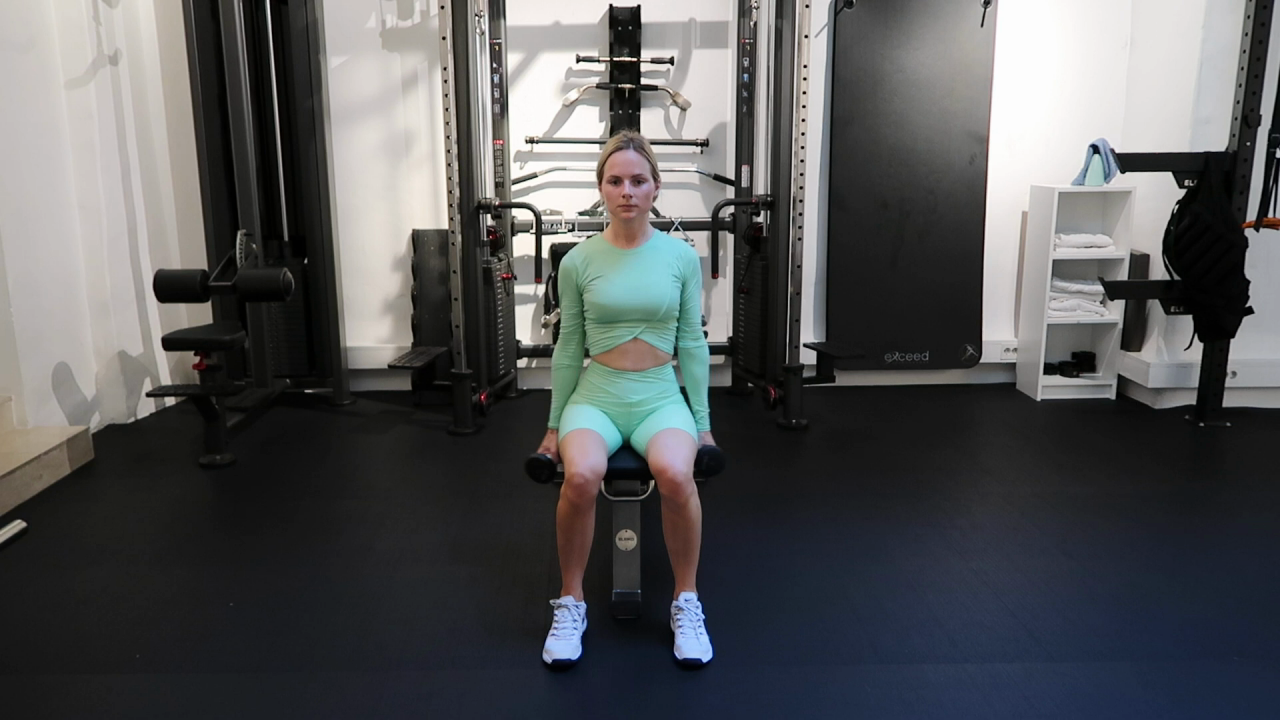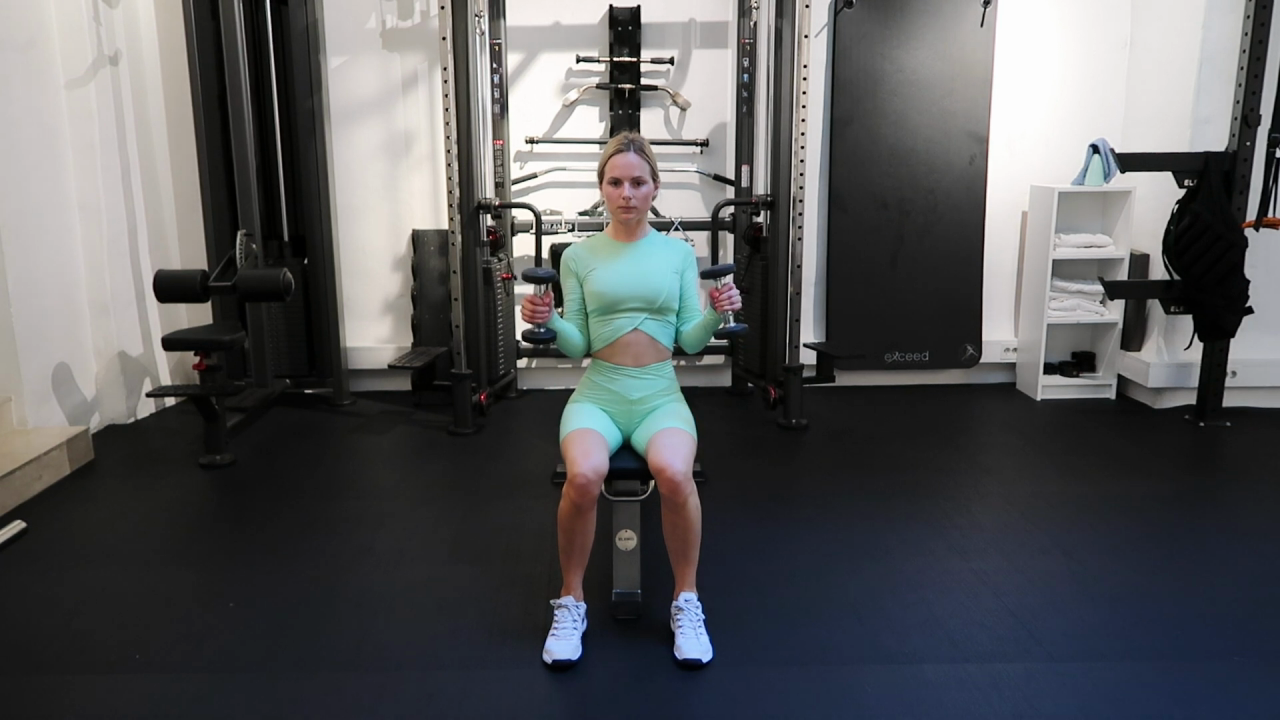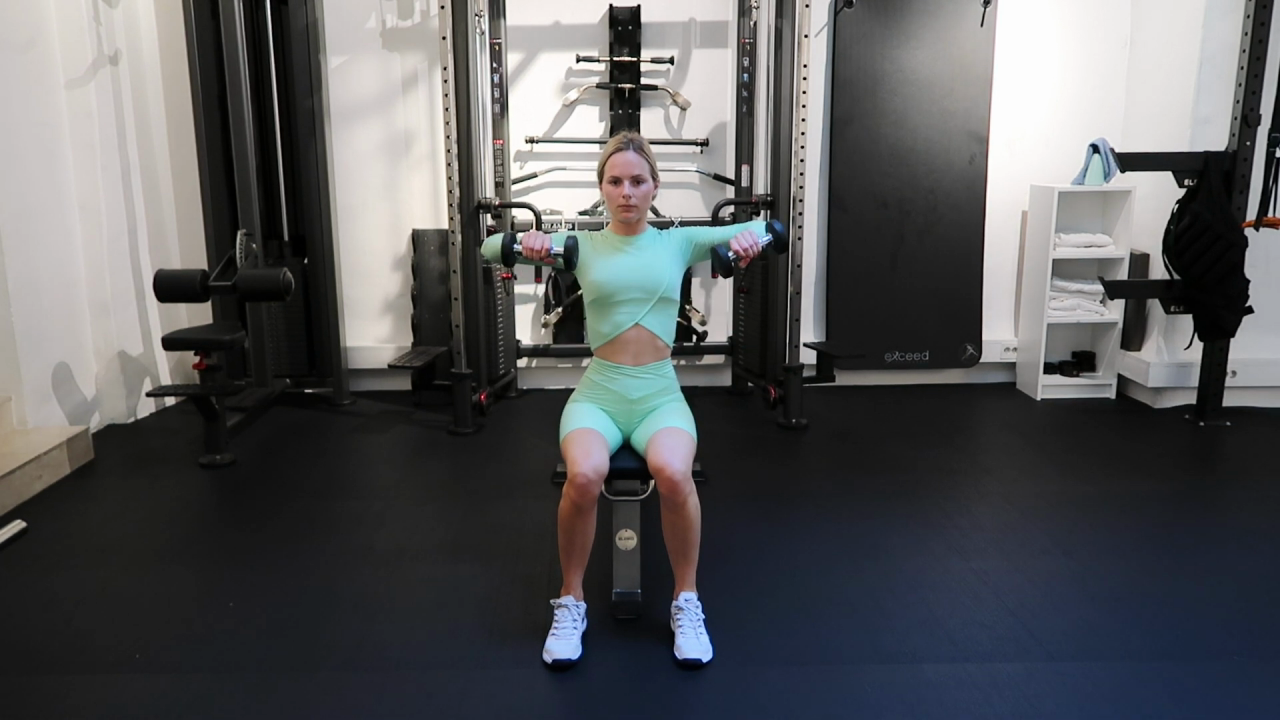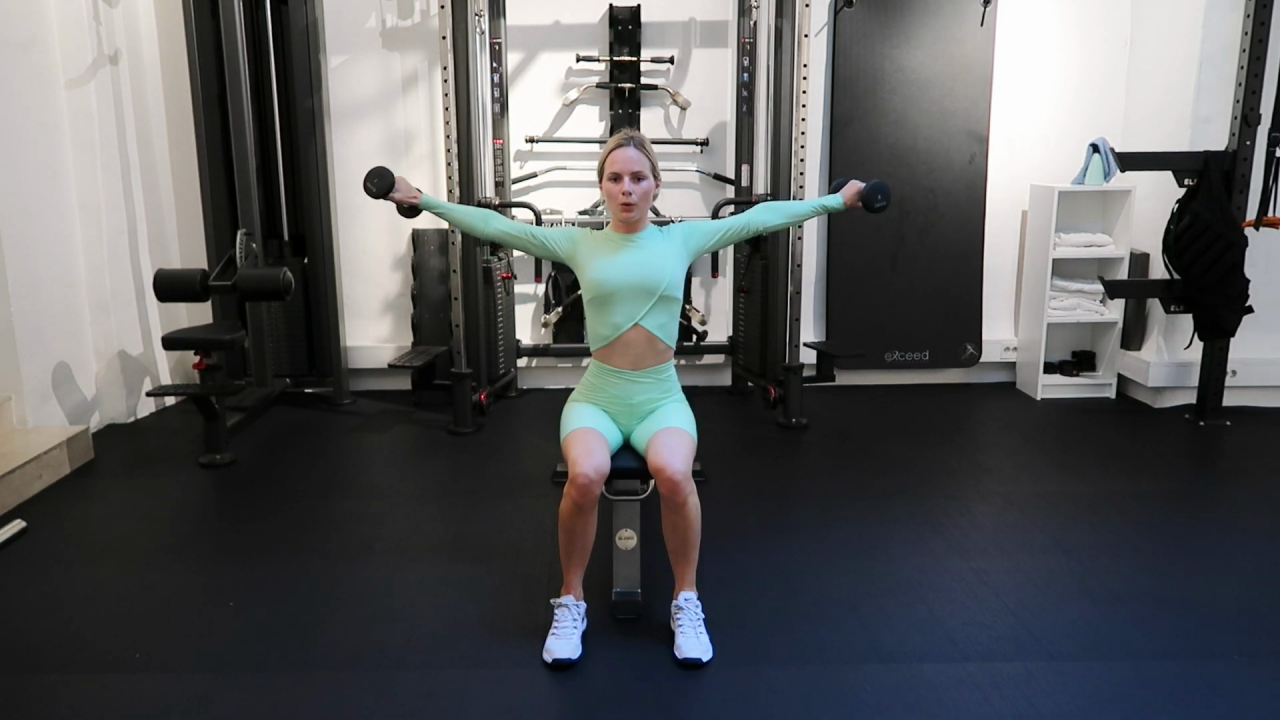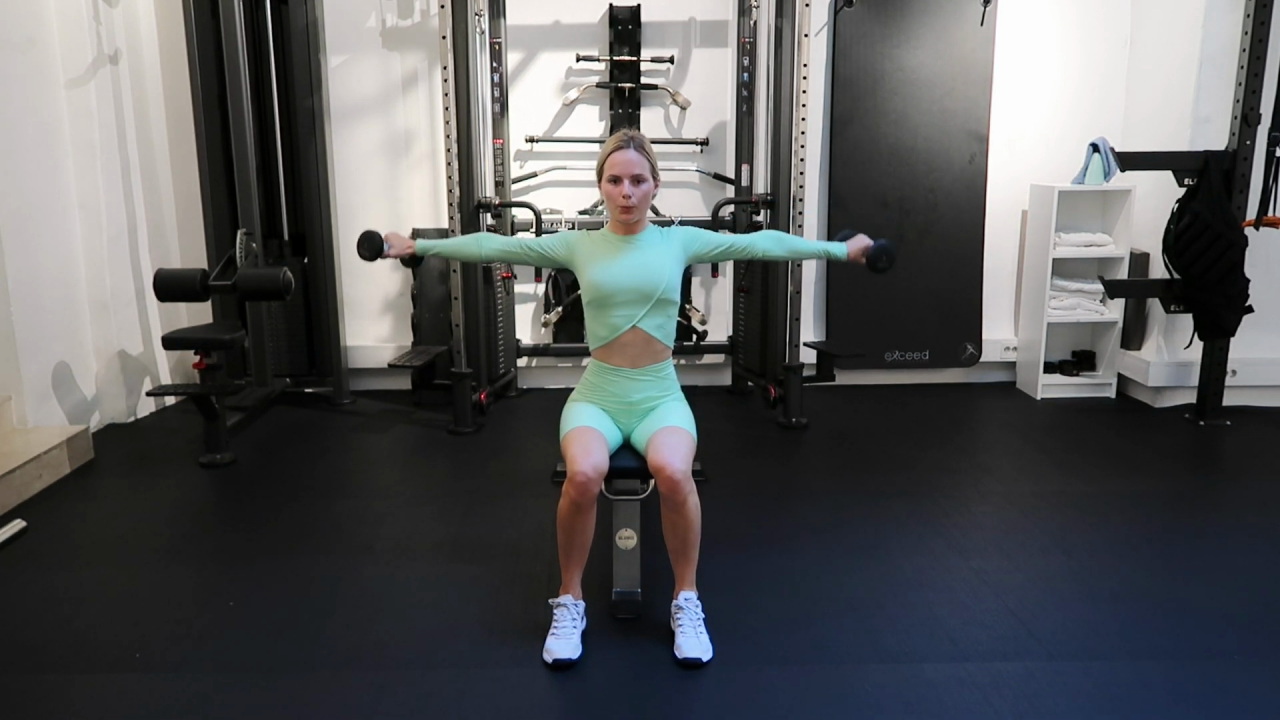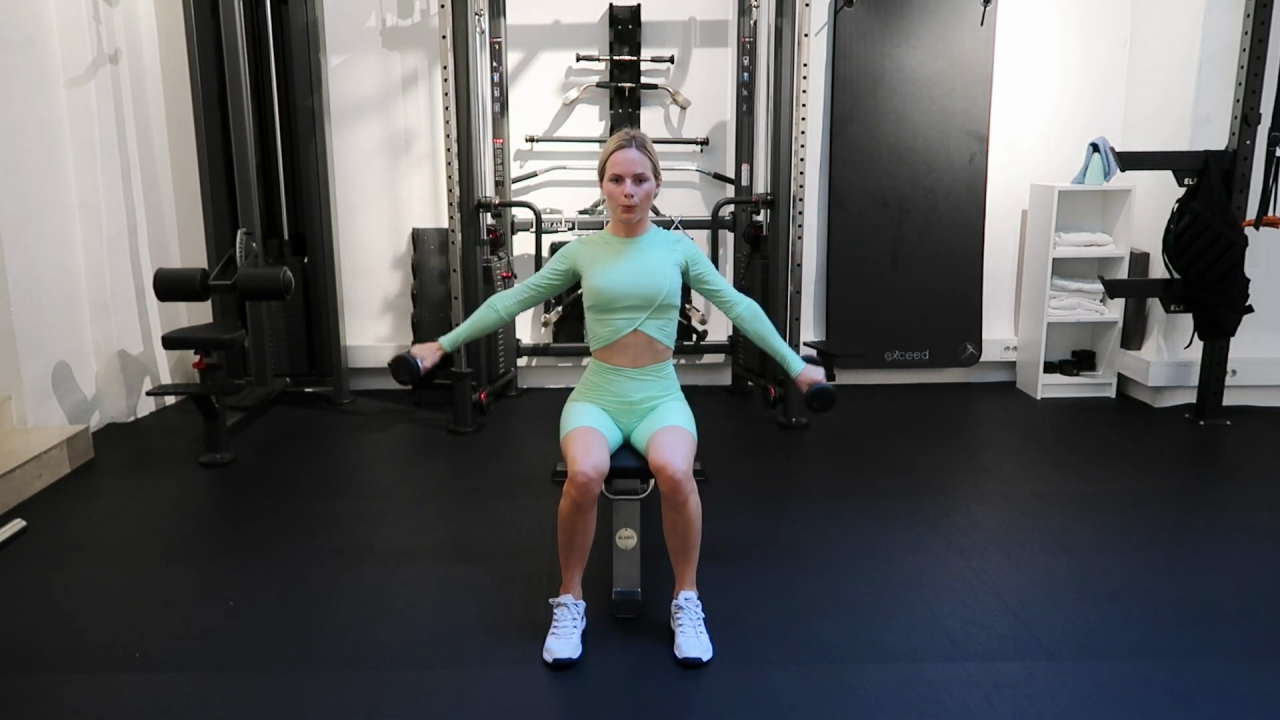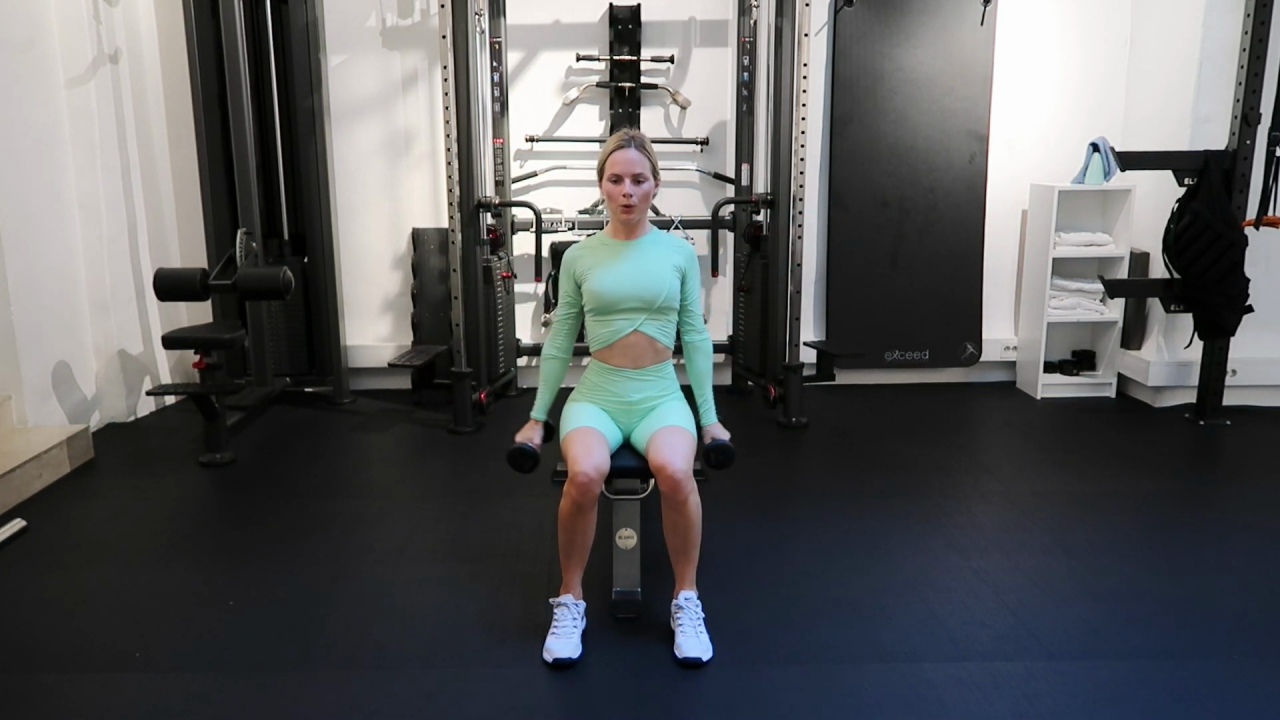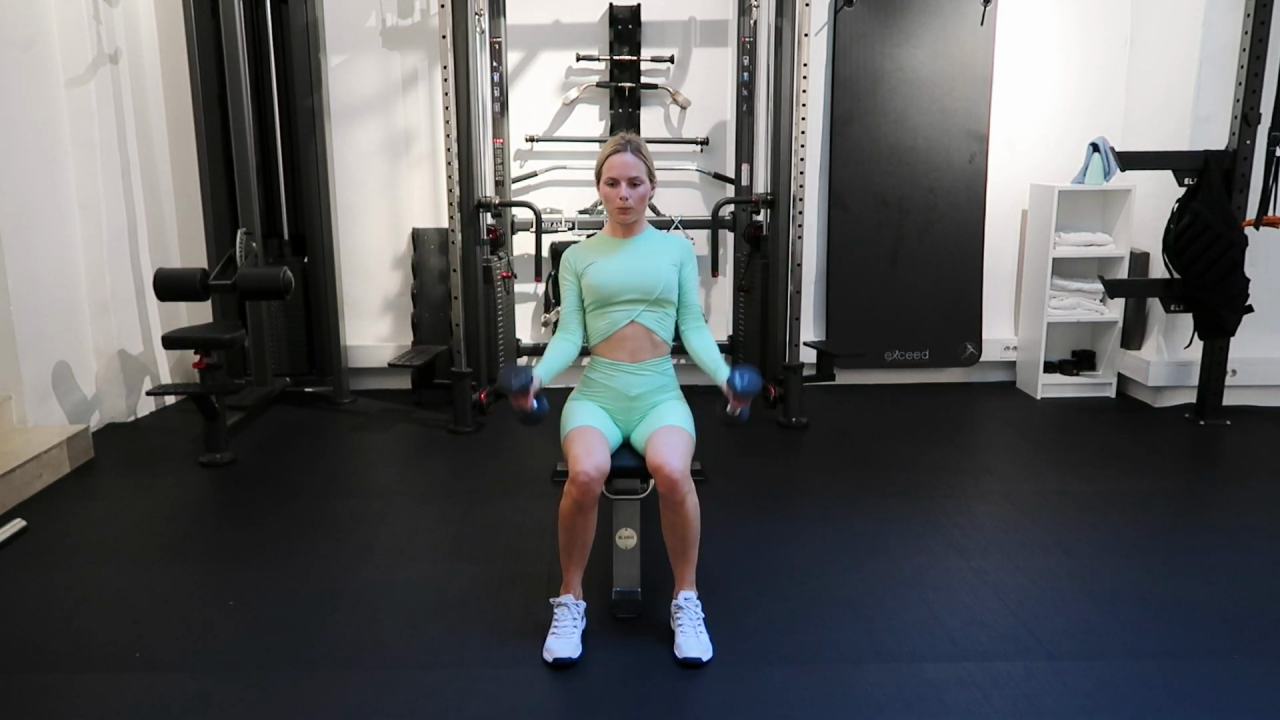
dt=0.7s
person 1, frame 1
left shoulder: (682, 256)
right shoulder: (578, 260)
left elbow: (693, 343)
right elbow: (568, 347)
left wrist: (703, 422)
right wrist: (553, 425)
left hip: (662, 396)
right hip: (596, 397)
left knee: (675, 476)
right knee: (580, 478)
left ankle: (686, 602)
right ankle: (569, 604)
person 1, frame 2
left shoulder: (678, 252)
right shoulder: (578, 255)
left elbow: (691, 340)
right elbow: (575, 345)
left wrist: (716, 315)
right wrist: (546, 322)
left hip: (660, 395)
right hip: (597, 395)
left knee: (675, 475)
right knee: (583, 477)
left ankle: (687, 602)
right ankle: (570, 604)
person 1, frame 3
left shoulder: (679, 242)
right shoulder: (583, 245)
left elbow: (755, 231)
right elbow: (491, 249)
left wrist: (750, 235)
right wrist: (524, 241)
left hip: (661, 394)
right hip: (598, 393)
left knee: (673, 475)
right knee: (584, 476)
left ankle: (686, 601)
right ankle: (570, 603)
person 1, frame 4
left shoulder: (683, 238)
right shoulder: (578, 243)
left elbow: (760, 218)
right elbow: (496, 225)
left wrist: (835, 200)
right wrist: (423, 200)
left hip: (661, 396)
right hip: (596, 396)
left knee: (674, 474)
right knee: (585, 477)
left ankle: (686, 601)
right ankle: (570, 602)
person 1, frame 5
left shoulder: (679, 241)
right shoulder: (578, 245)
left elbow: (760, 244)
right elbow: (496, 247)
left wrist: (840, 250)
right wrist: (417, 246)
left hip: (660, 395)
right hip: (597, 395)
left knee: (674, 474)
right knee: (583, 475)
left ankle: (686, 601)
right ankle: (569, 602)
person 1, frame 6
left shoulder: (680, 248)
right shoulder: (581, 252)
left elbow: (738, 305)
right elbow: (513, 298)
left wrist: (796, 363)
right wrist: (443, 344)
left hip: (661, 395)
right hip: (597, 394)
left knee: (675, 473)
right knee: (585, 475)
left ankle: (686, 602)
right ankle: (570, 602)
person 1, frame 7
left shoulder: (680, 253)
right shoulder: (579, 256)
left elbow: (695, 337)
right elbow: (560, 341)
left wrist: (708, 415)
right wrist: (538, 416)
left hip: (662, 395)
right hip: (596, 394)
left knee: (675, 473)
right knee: (585, 476)
left ankle: (686, 600)
right ankle: (569, 601)
person 1, frame 8
left shoulder: (677, 248)
right shoulder: (578, 256)
left elbow: (694, 325)
right elbow: (569, 334)
left wrist: (723, 375)
right wrist: (538, 377)
left hip: (660, 391)
right hip: (596, 391)
left knee: (672, 473)
right knee: (585, 475)
left ankle: (686, 600)
right ankle: (570, 601)
